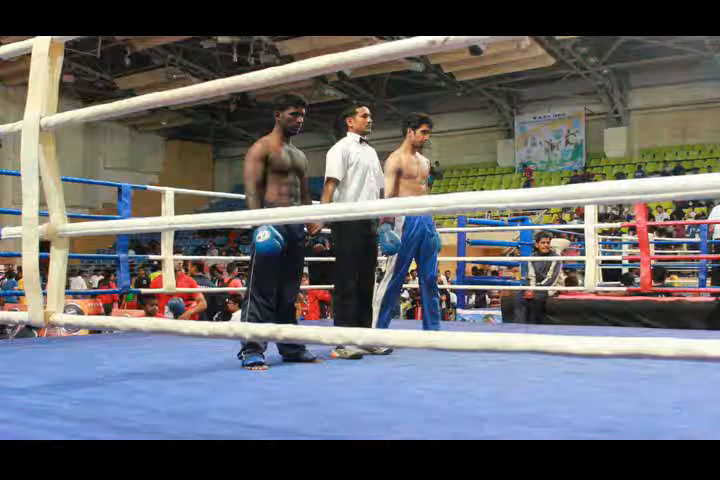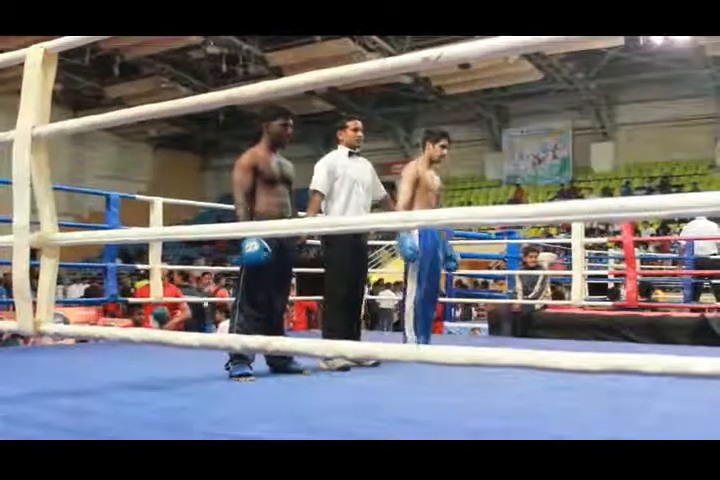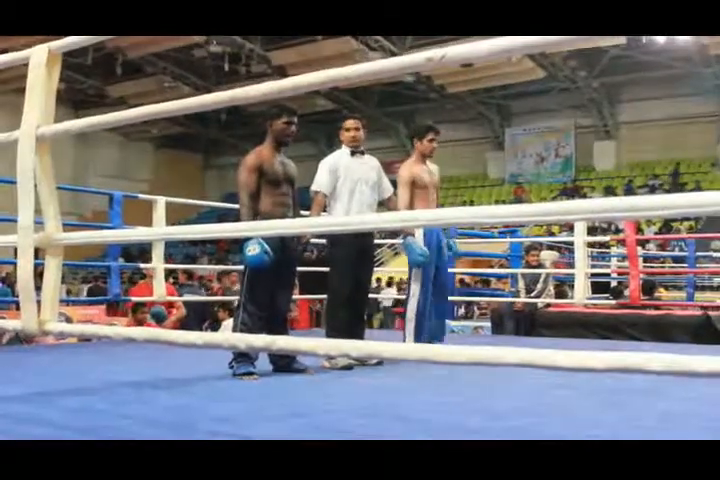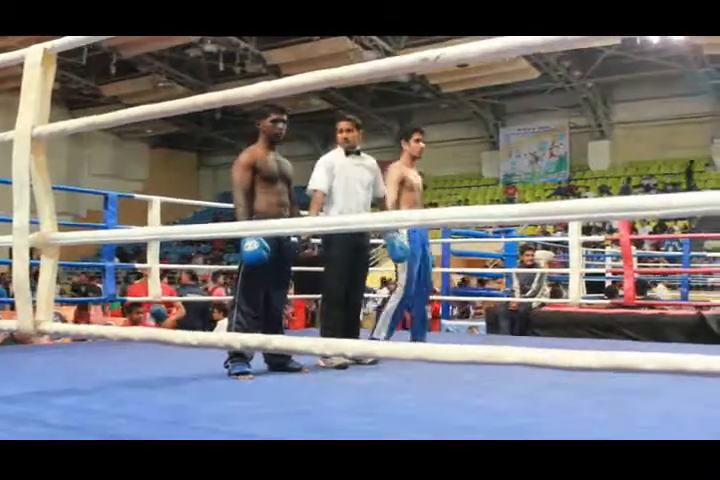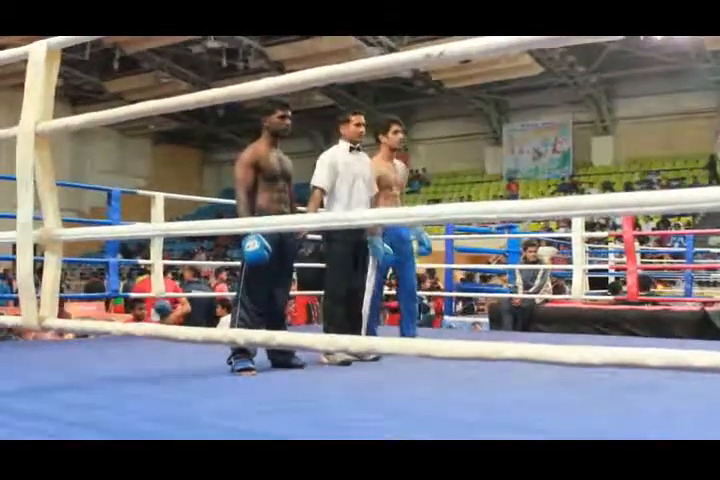
dt=0.7s
person 1, frame 1
left shoulder: (300, 156)
right shoulder: (261, 148)
right elbow: (251, 188)
right wrist: (260, 222)
left hip: (296, 225)
right hip: (272, 222)
left knee: (289, 291)
right knee: (262, 290)
left ankle: (291, 347)
right ankle: (251, 350)
person 1, frame 2
left shoulder: (287, 165)
right shoulder: (250, 158)
right elbow: (241, 199)
left wrist: (298, 234)
right wrist: (248, 233)
left hip: (285, 235)
left knee: (278, 301)
right knee: (251, 299)
left ankle: (279, 357)
right ankle: (239, 361)
person 1, frame 3
left shoulder: (290, 165)
right shoulder: (255, 159)
right elbow: (245, 199)
right wrist: (250, 235)
left hip: (287, 234)
right hip: (265, 233)
left knee: (281, 300)
right knee: (254, 299)
left ankle: (282, 357)
right ankle: (242, 359)
person 1, frame 4
left shoulder: (285, 163)
right shoulder: (248, 157)
right elbow: (240, 196)
left hip: (283, 233)
left knee: (277, 299)
right knee: (248, 298)
left ankle: (277, 355)
right ankle: (237, 358)
person 1, frame 5
left shoulder: (286, 160)
right shoulder: (251, 155)
right elbow: (243, 195)
left wrist: (298, 230)
right wrist: (249, 230)
left hip: (285, 230)
left knee: (279, 296)
right knee: (252, 295)
left ankle: (280, 352)
right ankle: (241, 355)
person 2, frame 1
left shoulder: (371, 152)
right shoulder: (342, 148)
left elbow: (380, 186)
right elbow: (331, 183)
left hip: (369, 221)
right hip: (349, 221)
left knee: (366, 281)
right knee: (347, 281)
right ankle: (342, 341)
person 2, frame 2
left shoulder: (366, 165)
right shoulder: (330, 161)
left elbow: (382, 196)
right elbow: (317, 195)
left hip: (360, 235)
right hip: (338, 233)
left knee: (356, 293)
right knee: (336, 292)
person 2, frame 3
left shoulder: (373, 163)
right shoulder: (332, 161)
left elbow: (388, 197)
right elbow: (320, 196)
left hip: (366, 234)
right hip: (342, 233)
left knee: (360, 292)
right knee: (339, 291)
person 2, frame 4
left shoulder: (370, 163)
right shoulder: (328, 161)
left elbow: (380, 197)
right elbow: (318, 194)
left hip: (361, 234)
right hip: (336, 232)
left knee: (355, 292)
right knee: (333, 291)
person 2, frame 5
left shoulder: (365, 159)
right shoulder: (332, 156)
right elbow: (318, 191)
left wrist: (375, 231)
left hip: (360, 230)
right hip: (339, 229)
left knee: (357, 288)
right knee: (337, 288)
right ankle: (332, 347)
person 3, frame 1
left shoulder: (424, 161)
right shoulder: (396, 160)
right elbow: (387, 196)
left wrist: (433, 225)
right wrist: (386, 227)
left hip: (426, 221)
right hip: (406, 221)
left knee: (429, 278)
right knee: (394, 277)
left ankle: (432, 329)
right ankle: (377, 328)
person 3, frame 2
left shoulder: (436, 179)
right shoulder: (413, 169)
right elbow: (402, 203)
left wrist: (447, 245)
right wrist: (404, 234)
left hip: (433, 233)
right hip: (417, 232)
left knee: (432, 291)
right knee: (416, 289)
left ankle: (423, 342)
right ankle: (412, 343)
person 3, frame 3
left shoulder: (434, 170)
right shoulder: (407, 170)
right elbow: (403, 207)
left wrist: (448, 236)
right wrist: (409, 238)
left hip: (436, 231)
right hip: (420, 231)
left knee: (440, 288)
right knee: (419, 288)
left ankle: (431, 340)
right ankle: (411, 342)
person 3, frame 4
left shoulder: (416, 176)
right shoulder: (396, 170)
right elbow: (390, 204)
left wrist: (424, 241)
left hip: (419, 231)
right hip: (405, 231)
left knee: (423, 287)
right knee: (406, 285)
left ankle: (419, 338)
right ankle: (380, 336)
person 3, frame 5
left shoulder: (402, 168)
right shoulder: (374, 167)
left wrist: (417, 230)
left hip: (402, 228)
right hip: (382, 229)
left knee: (408, 284)
right knee: (374, 285)
left ankle: (408, 335)
right ankle: (367, 336)
